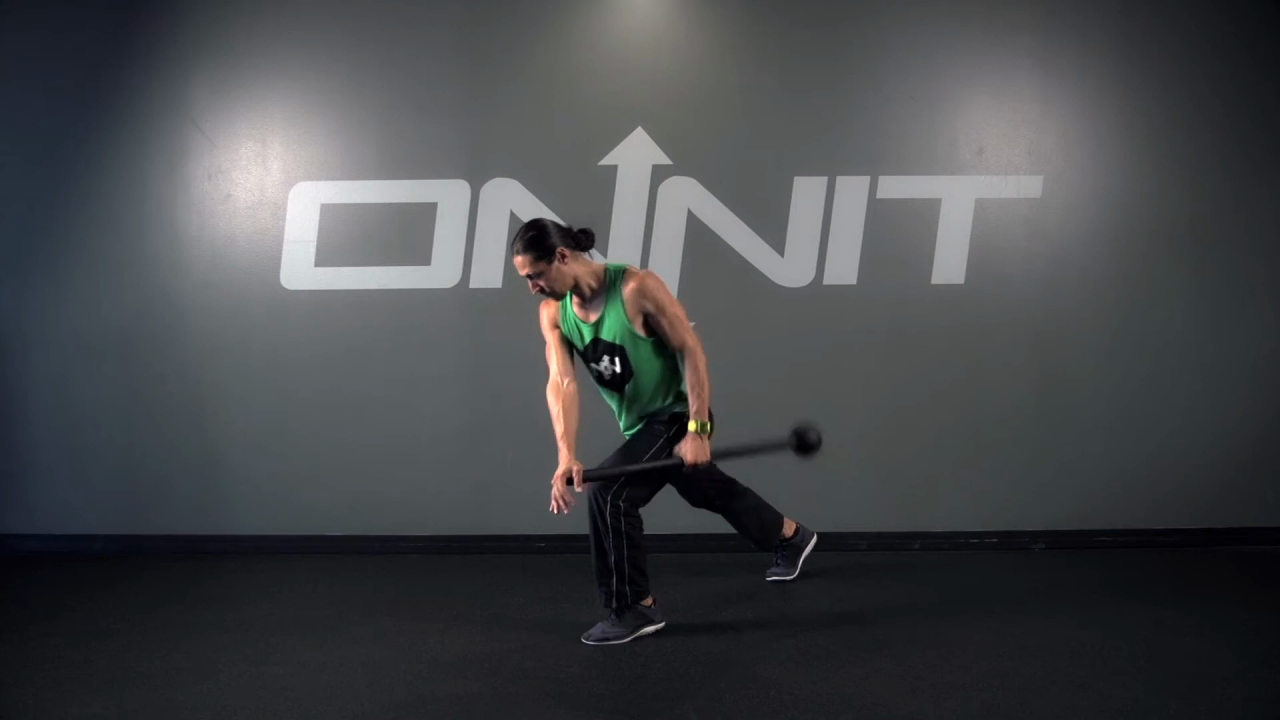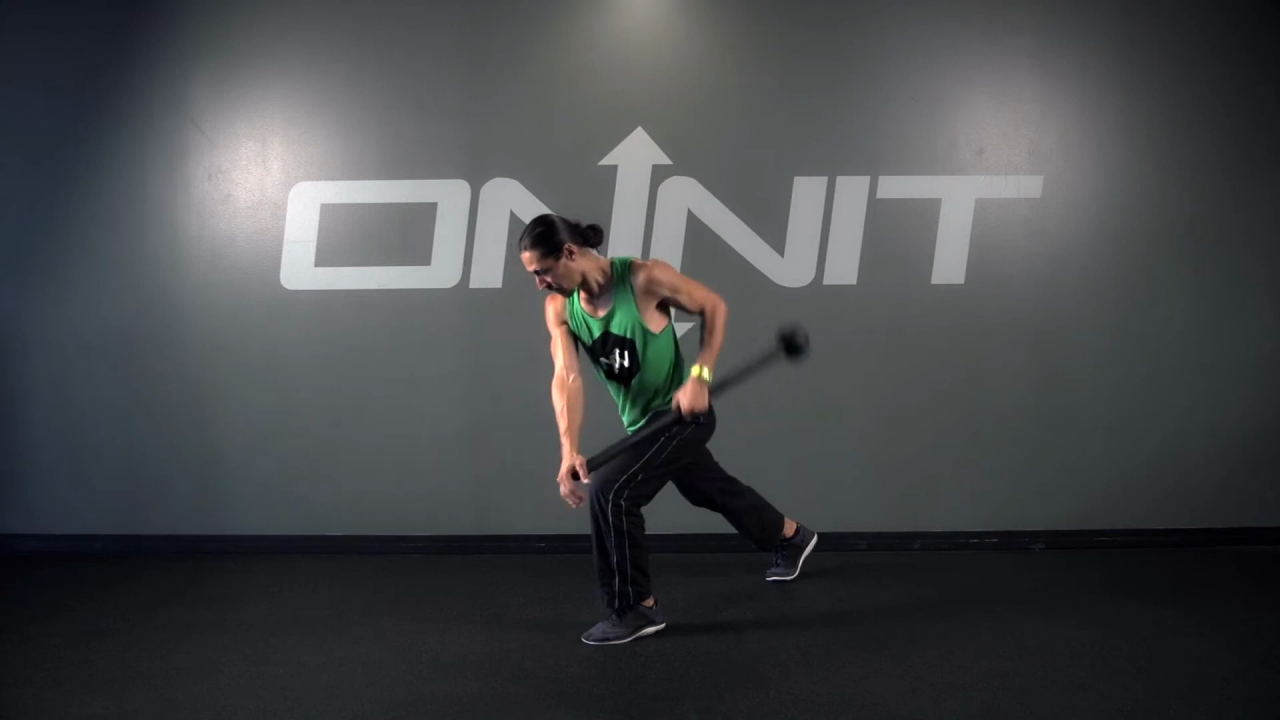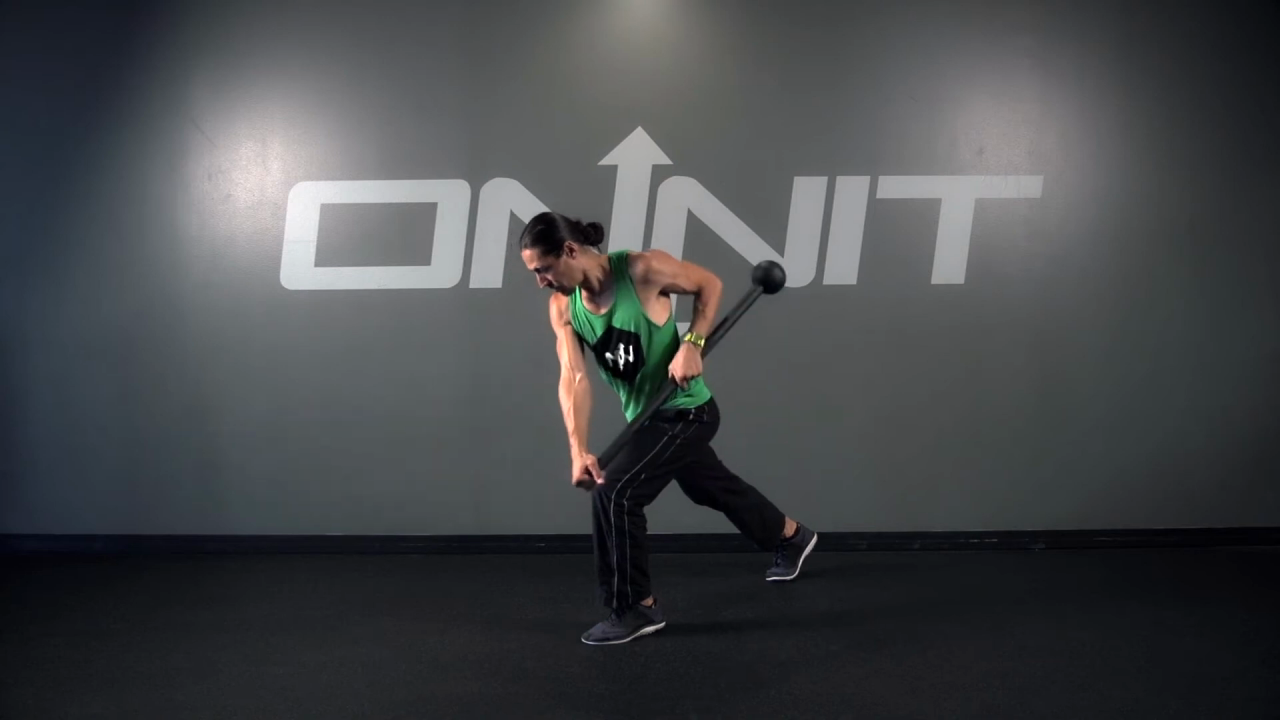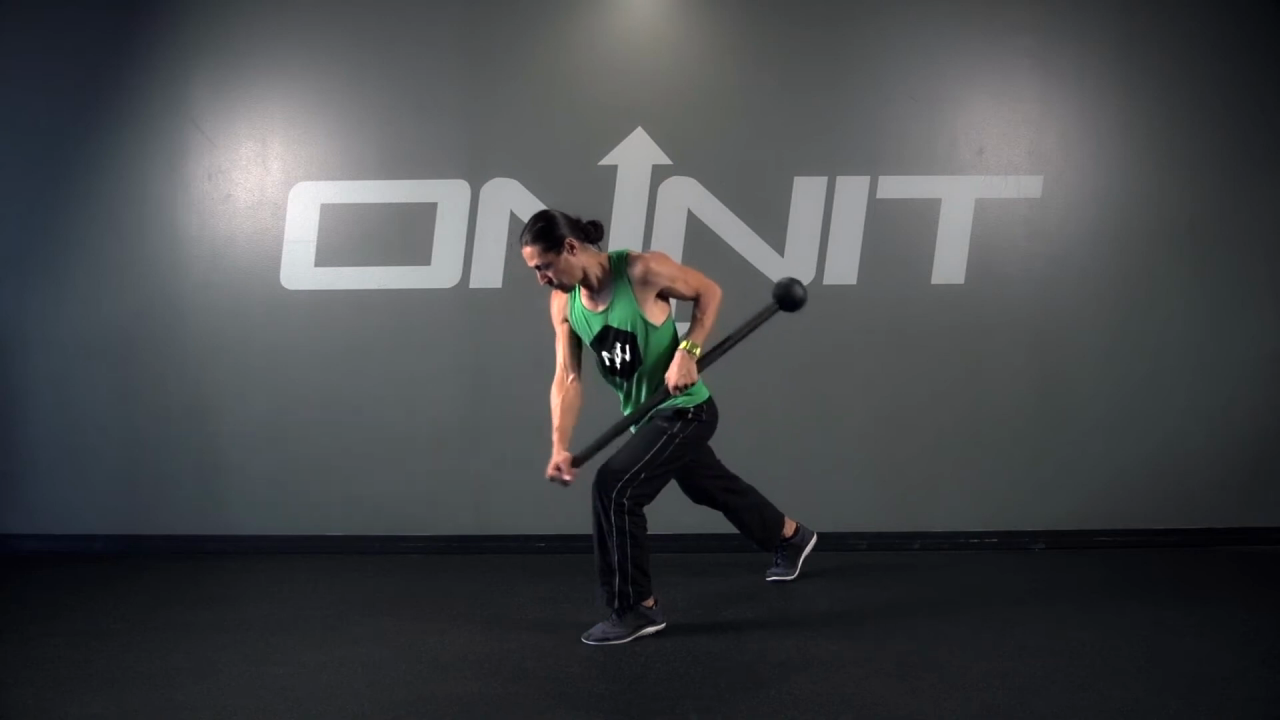
dt=0.3s
person 1, frame 1
left shoulder: (636, 288)
right shoulder: (552, 313)
left elbow: (690, 352)
right elbow: (561, 383)
left wrist: (698, 429)
right wrist: (567, 455)
left hip: (677, 416)
right hip: (641, 424)
left knee: (609, 491)
right knee: (711, 491)
left ankle: (636, 608)
right ankle: (790, 536)
person 1, frame 2
left shoulder: (644, 278)
right shoulder: (559, 309)
left elbow: (714, 307)
right elbow: (567, 378)
left wrist: (699, 378)
right wrist: (569, 451)
left hip: (681, 412)
right hip: (642, 421)
left knee: (611, 491)
right knee: (709, 489)
left ankle: (637, 608)
right ankle: (792, 537)
person 1, frame 3
left shoulder: (643, 269)
right shoulder: (563, 307)
left elbow: (709, 284)
right elbow: (573, 378)
left wrist: (692, 344)
right wrist: (579, 450)
left hip: (686, 410)
right hip: (649, 417)
left knee: (615, 490)
right knee: (714, 488)
left ankle: (637, 608)
right ankle: (792, 536)
person 1, frame 4
left shoulder: (641, 270)
right shoulder: (563, 304)
left elbow: (709, 291)
right elbow: (568, 378)
left wrist: (687, 352)
right wrist: (560, 446)
left hip: (684, 409)
right hip: (647, 418)
left knee: (613, 489)
right knee: (711, 487)
left ankle: (636, 609)
right ankle: (791, 536)
